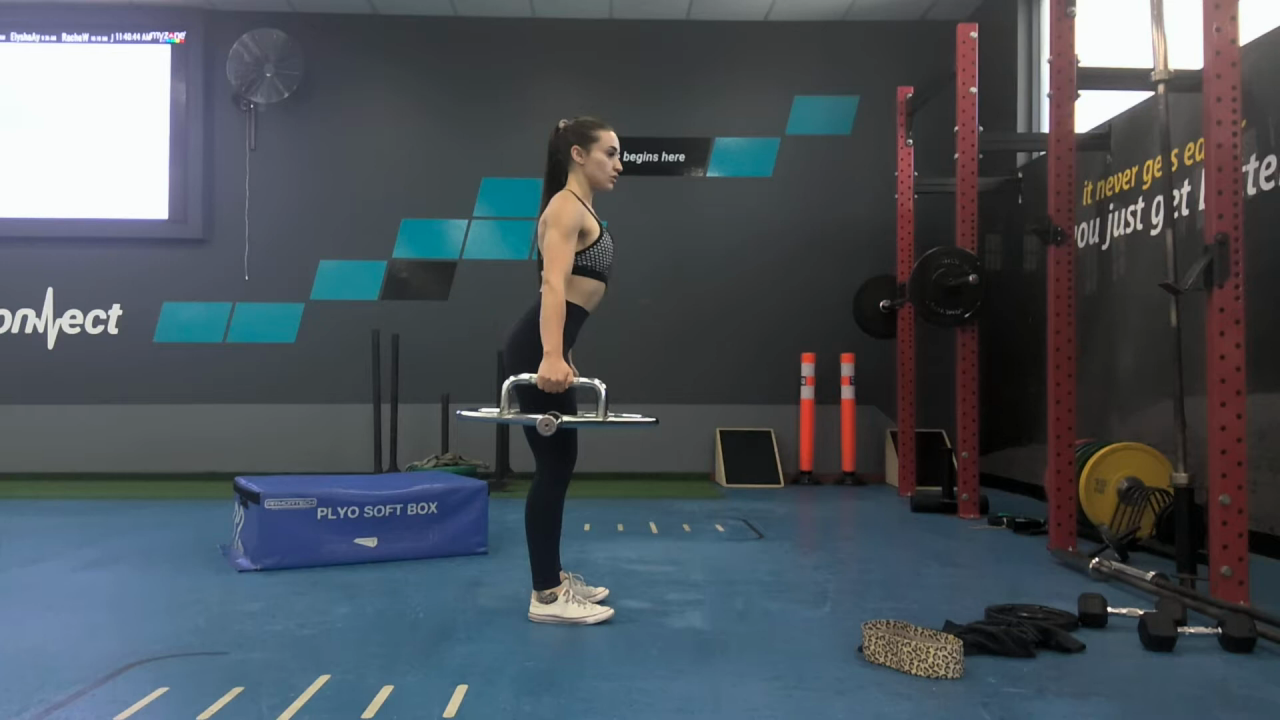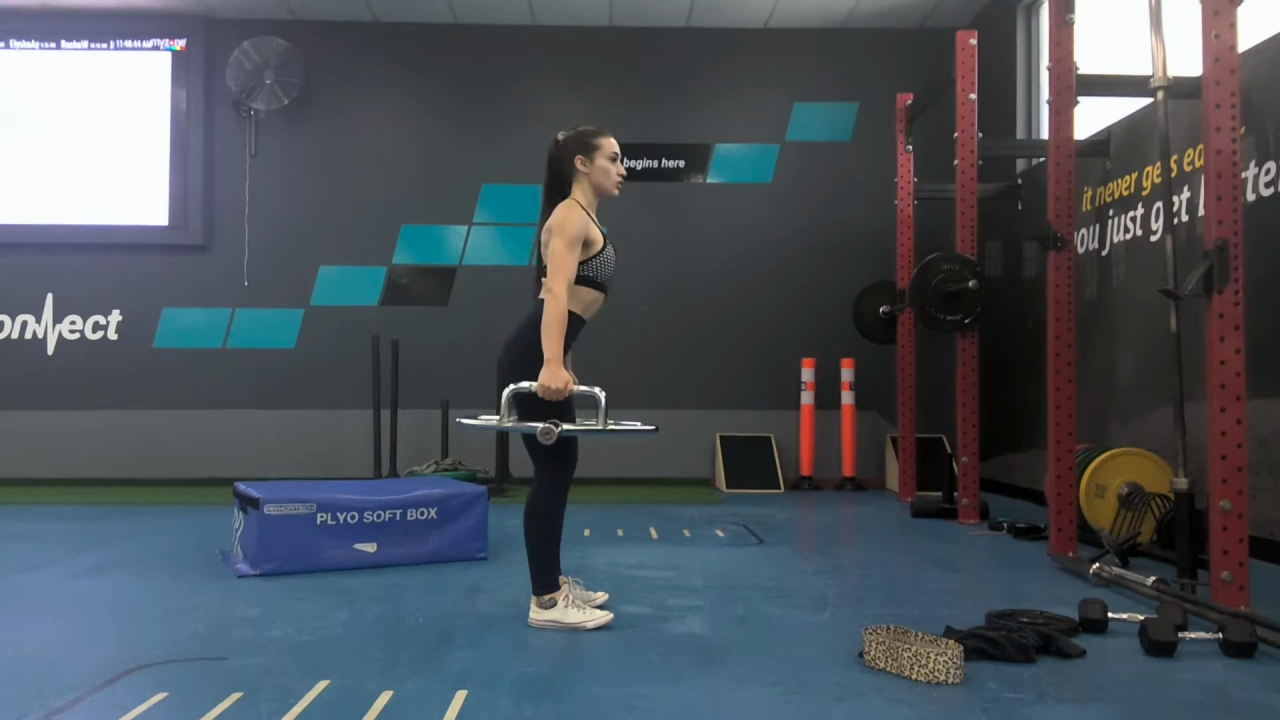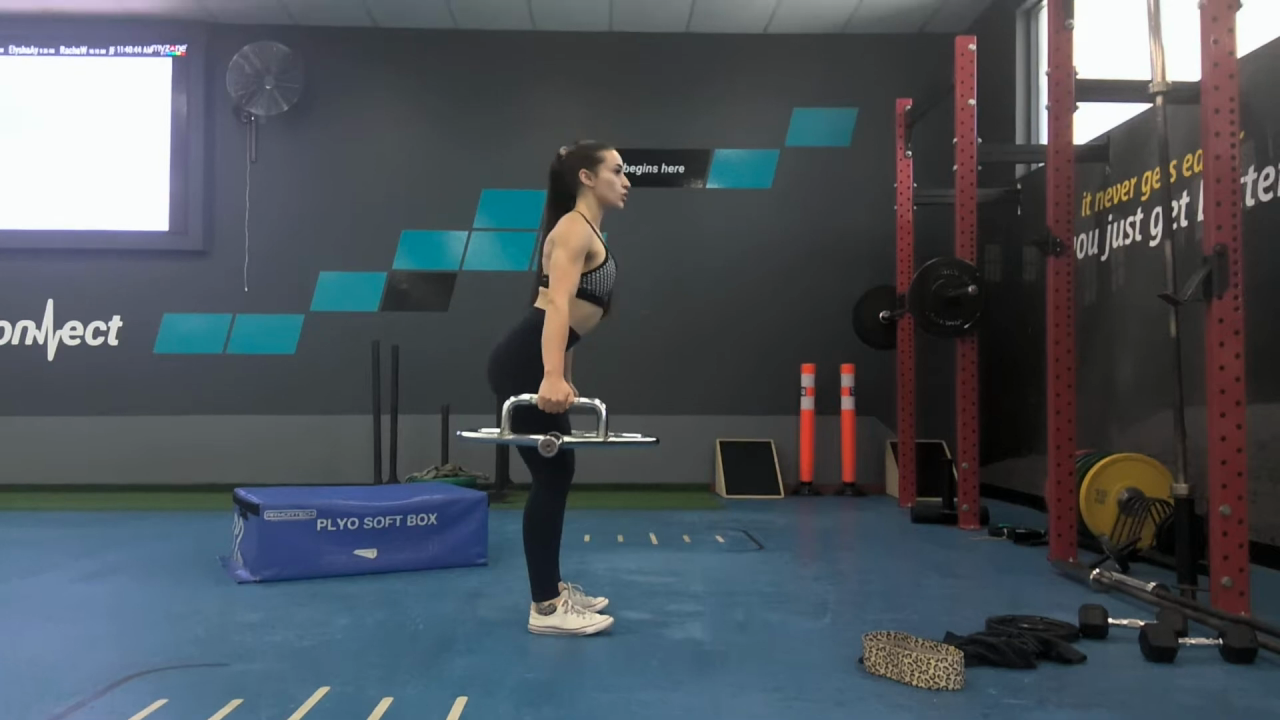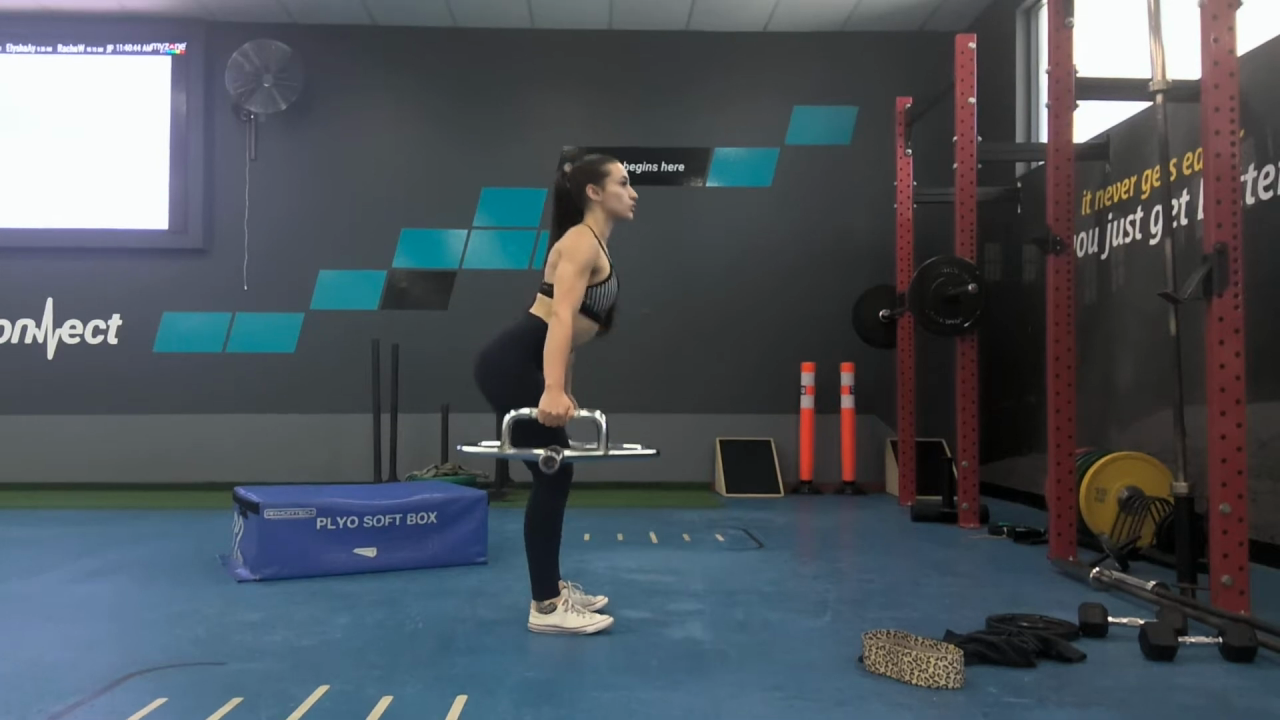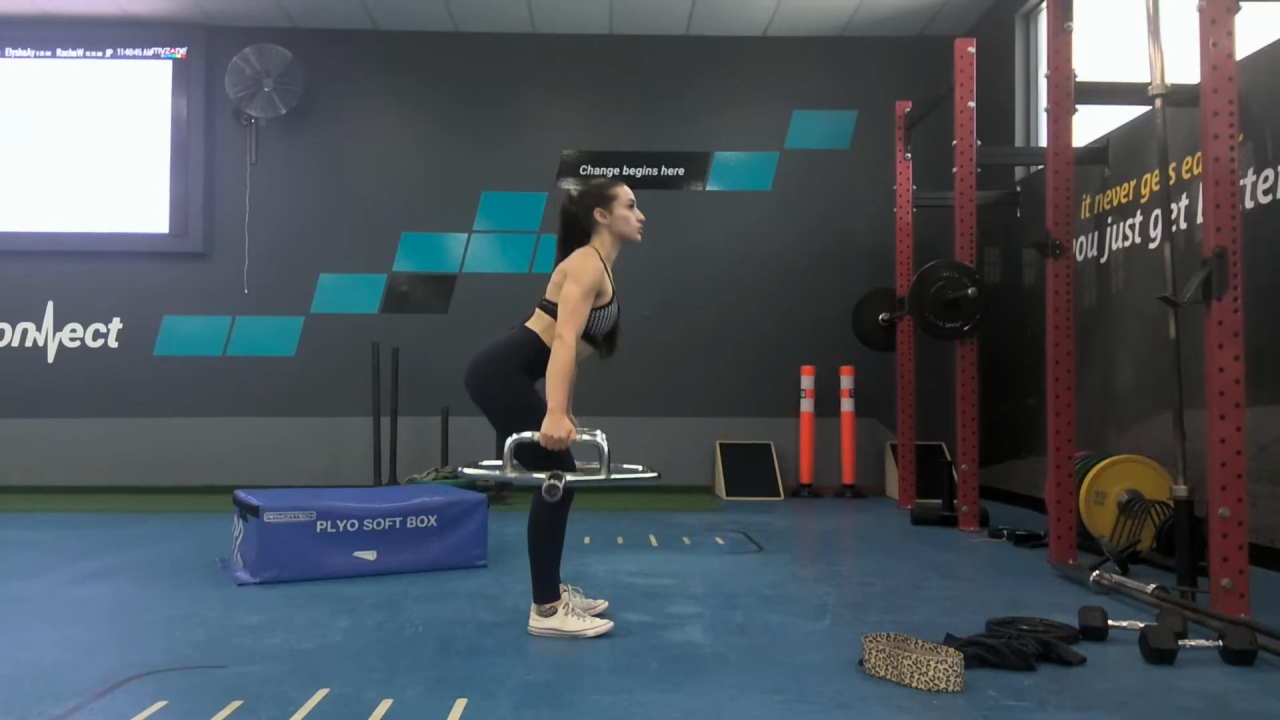
dt=0.2s
person 1, frame 1
left shoulder: (578, 207)
right shoulder: (566, 207)
right elbow: (553, 286)
right wrist: (551, 357)
left hip: (547, 346)
right hip: (539, 349)
left knee: (560, 463)
right knee: (554, 466)
left ankle: (553, 578)
right ankle: (547, 597)
person 1, frame 2
left shoulder: (582, 218)
right shoulder: (570, 216)
right elbow: (555, 294)
left wrist: (559, 364)
right wrist: (552, 365)
left hip: (543, 353)
right hip: (533, 355)
left knee: (560, 467)
right knee: (552, 471)
left ankle: (553, 583)
right ankle: (546, 603)
person 1, frame 3
left shoulder: (585, 231)
right shoulder: (575, 228)
right elbow: (557, 305)
left wrist: (562, 377)
right wrist: (552, 378)
left hip: (531, 361)
right hip: (524, 361)
left knee: (557, 472)
right knee: (551, 475)
left ankle: (552, 589)
right ankle: (546, 609)
person 1, frame 4
left shoulder: (593, 245)
right shoulder: (582, 242)
right elbow: (560, 318)
left wrist: (562, 390)
right wrist: (552, 391)
left hip: (516, 364)
right hip: (511, 365)
left knee: (556, 474)
right knee: (552, 475)
left ankle: (552, 588)
right ankle: (546, 608)
person 1, frame 5
left shoulder: (598, 267)
right shoulder: (587, 264)
left elbow: (570, 345)
right elbow: (564, 340)
left wrist: (564, 412)
right wrist: (554, 415)
left hip: (505, 374)
right hip: (499, 374)
left knee: (558, 478)
right knee: (555, 478)
left ankle: (552, 591)
right ankle: (547, 611)
